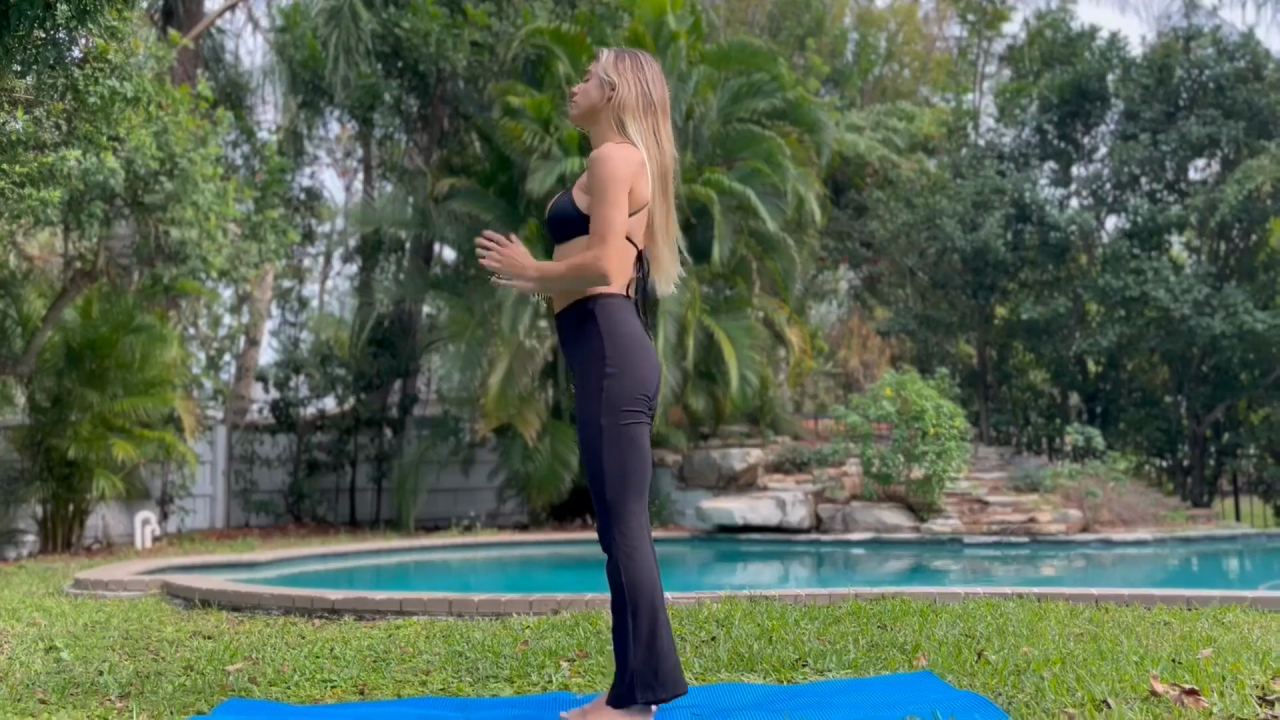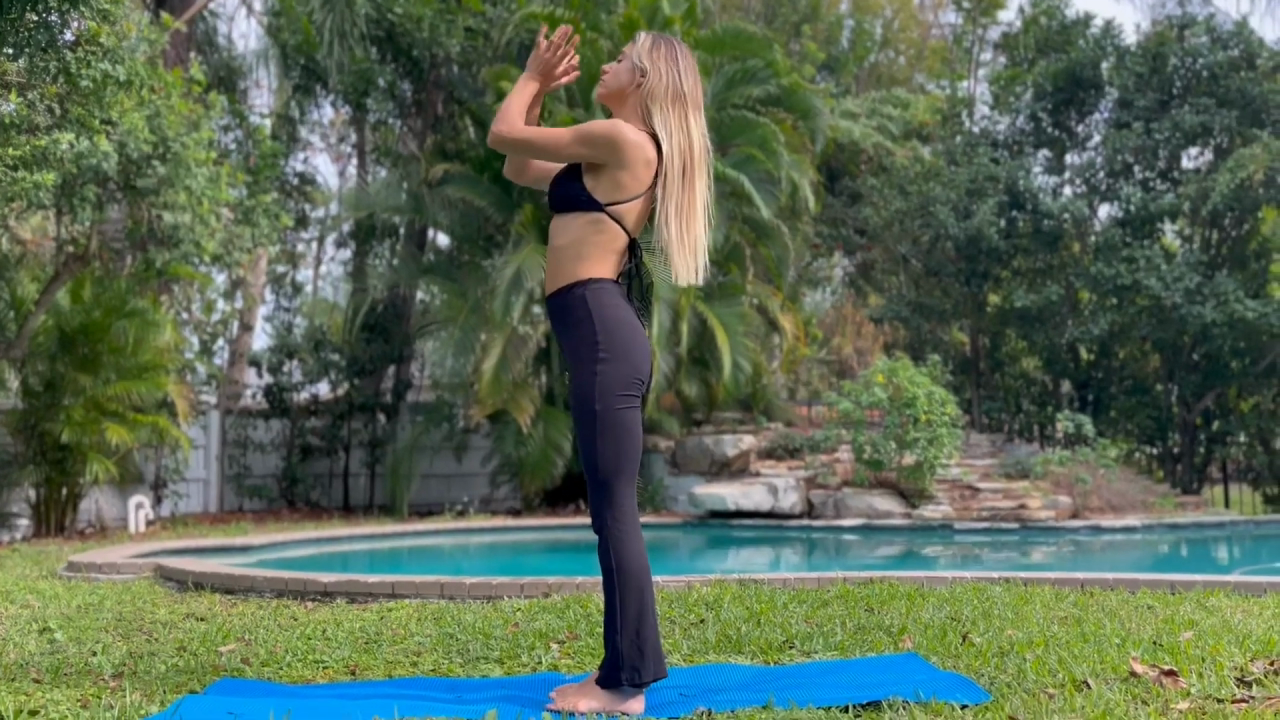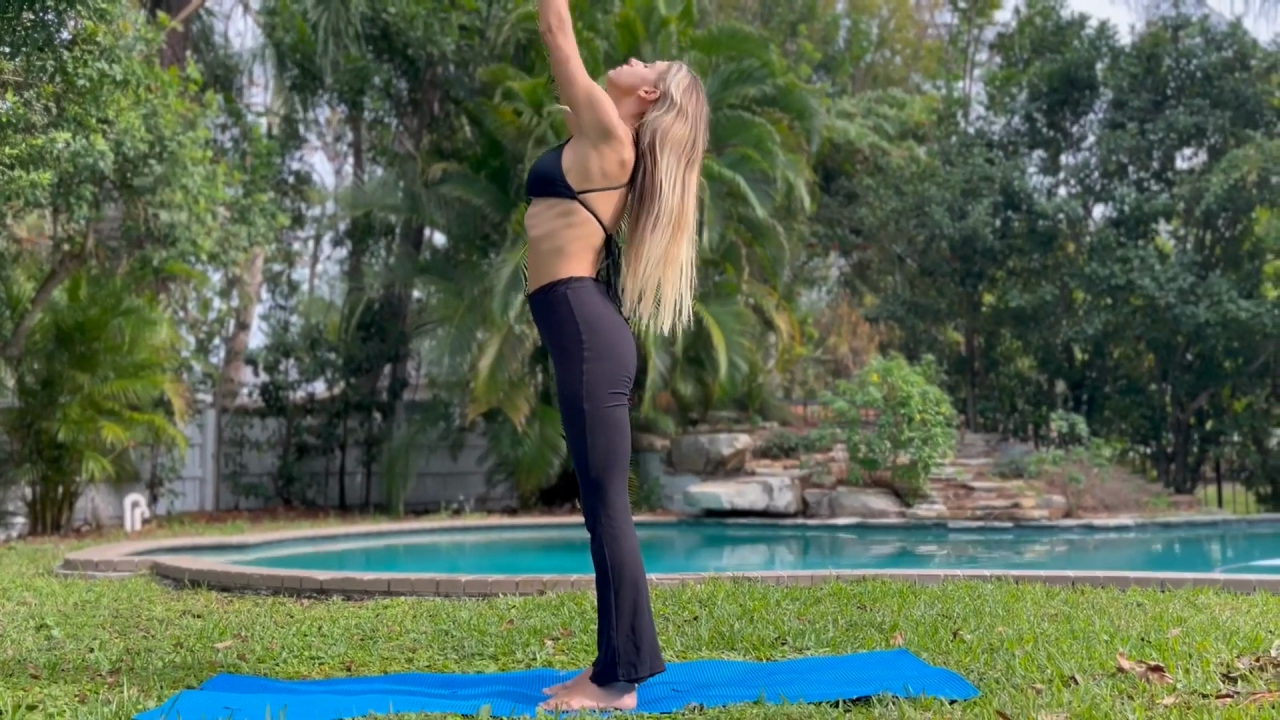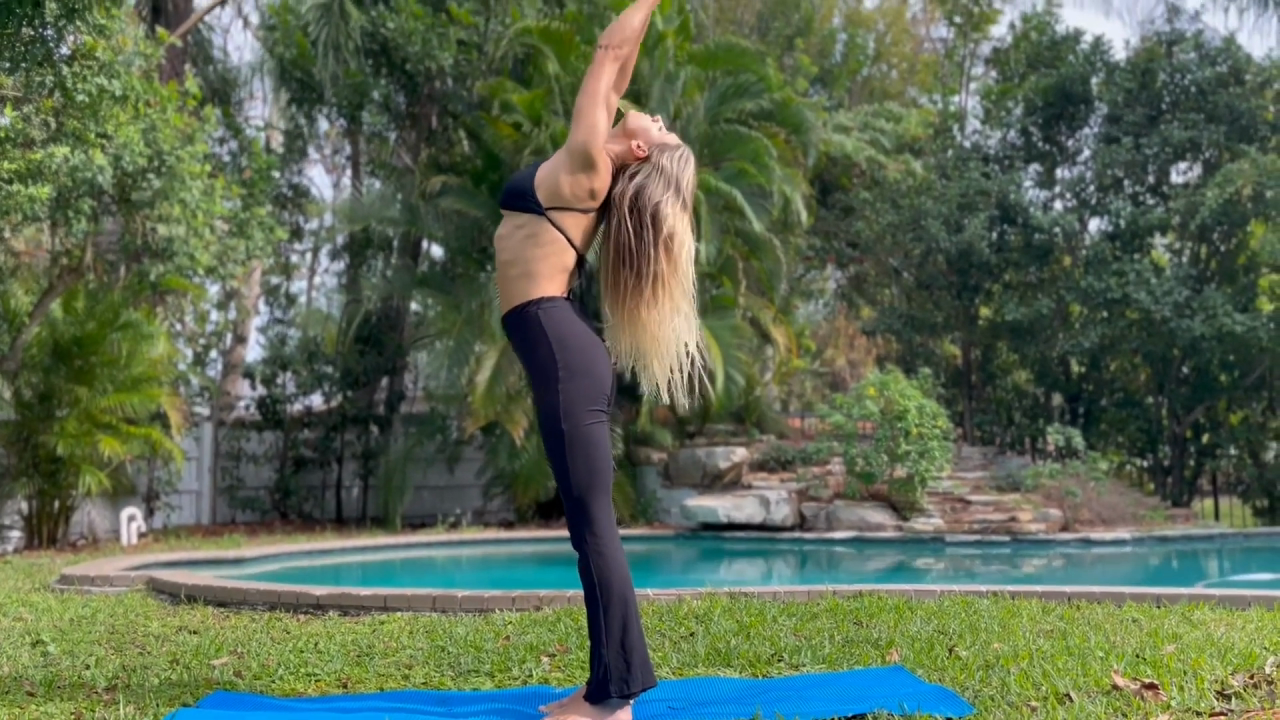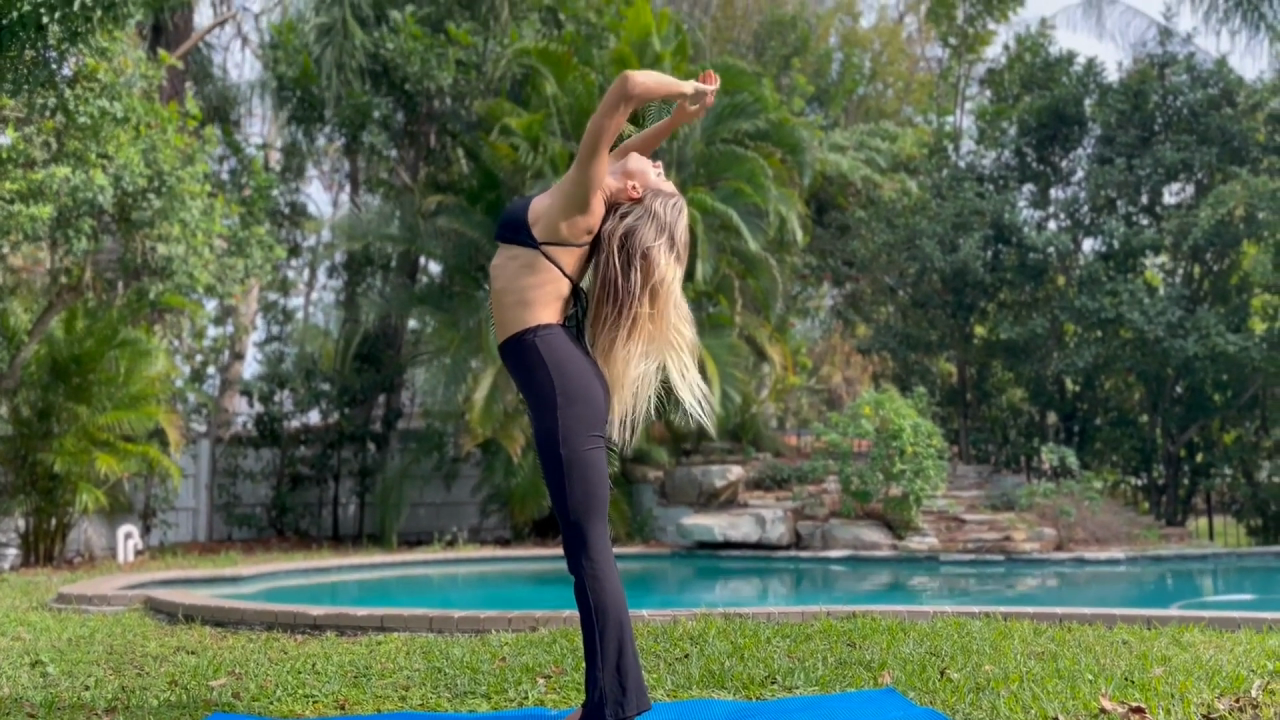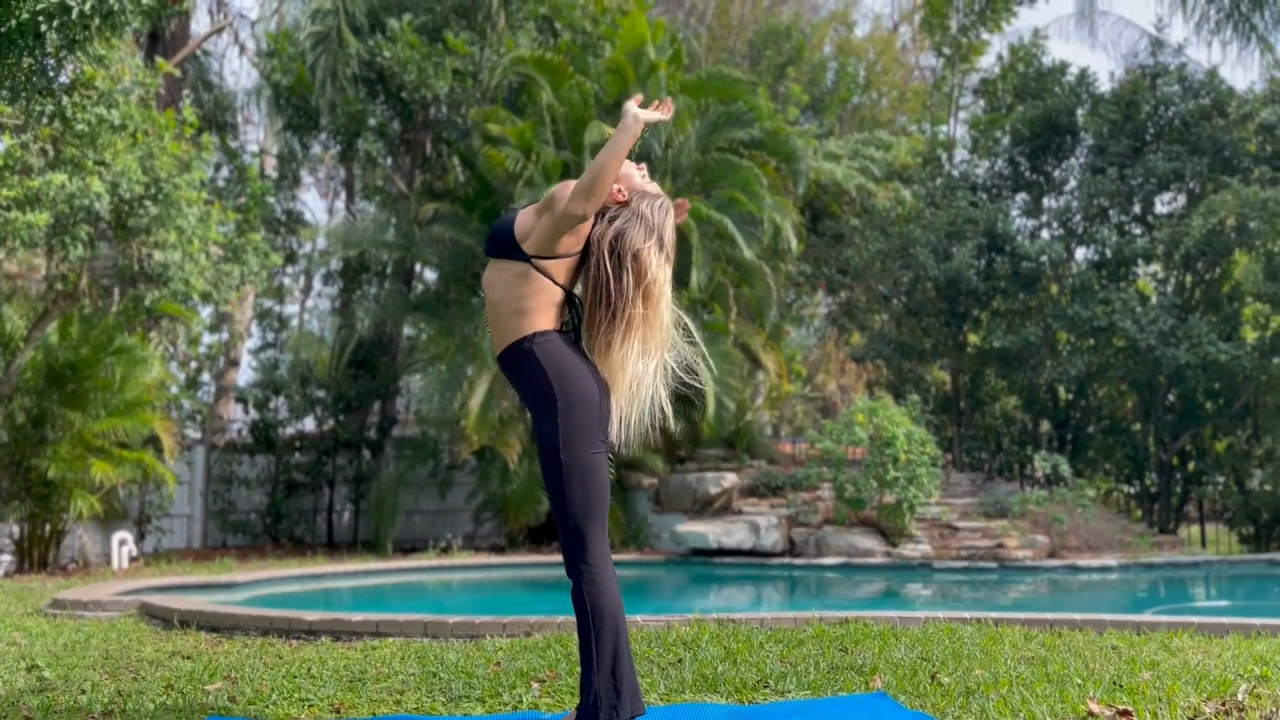
dt=0.7s
person 1, frame 1
left shoulder: (615, 158)
right shoulder: (615, 166)
left elbow: (596, 265)
left wrist: (530, 273)
right wrist: (533, 268)
left hip: (610, 354)
right hip: (609, 354)
left knee: (624, 529)
right knee: (623, 530)
person 1, frame 2
left shoulder: (620, 139)
right shoulder: (616, 152)
left elbow: (501, 135)
right elbow: (519, 169)
left wrist: (531, 80)
right wrist: (539, 87)
left hip: (600, 335)
right hip: (599, 336)
left knee: (614, 511)
right knee: (611, 511)
person 1, frame 3
left shoulder: (609, 133)
right shoulder: (599, 139)
left hip: (585, 332)
right hip: (585, 333)
left knee: (607, 507)
right knee: (602, 507)
left ankle: (618, 679)
right ankle: (617, 665)
person 1, frame 4
left shoulder: (587, 162)
right shoulder: (592, 171)
right elbow: (613, 73)
left hip: (559, 350)
right hip: (563, 351)
left knee: (592, 523)
right knee: (590, 523)
person 1, frame 5
left shoulder: (583, 202)
right shoulder: (591, 206)
left elbow: (624, 86)
right elbow: (620, 152)
left wrist: (684, 95)
right wrist: (677, 115)
left hip: (557, 377)
right hip: (559, 378)
left knee: (588, 546)
right knee: (586, 546)
person 1, frame 6
left shoulder: (566, 206)
right shoulder: (578, 223)
left elbow: (580, 202)
left wrist: (632, 122)
left hip: (561, 390)
right hip: (562, 389)
left knee: (586, 553)
right knee: (584, 552)
